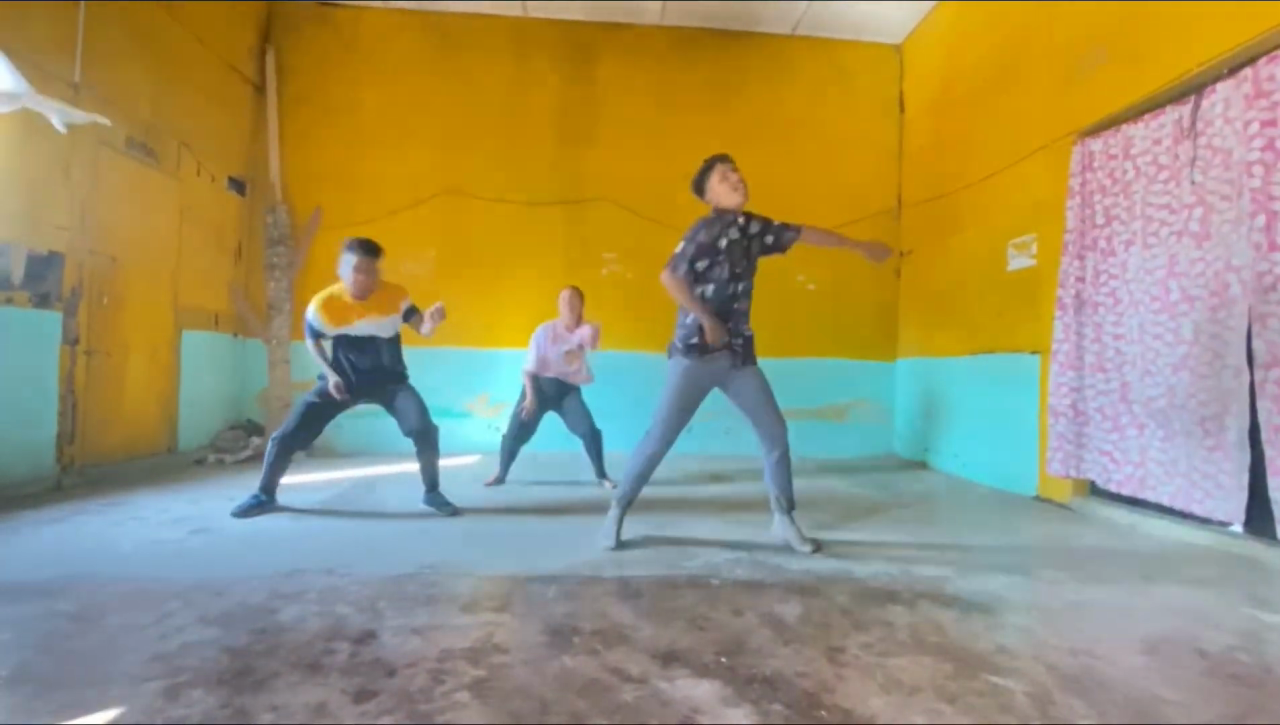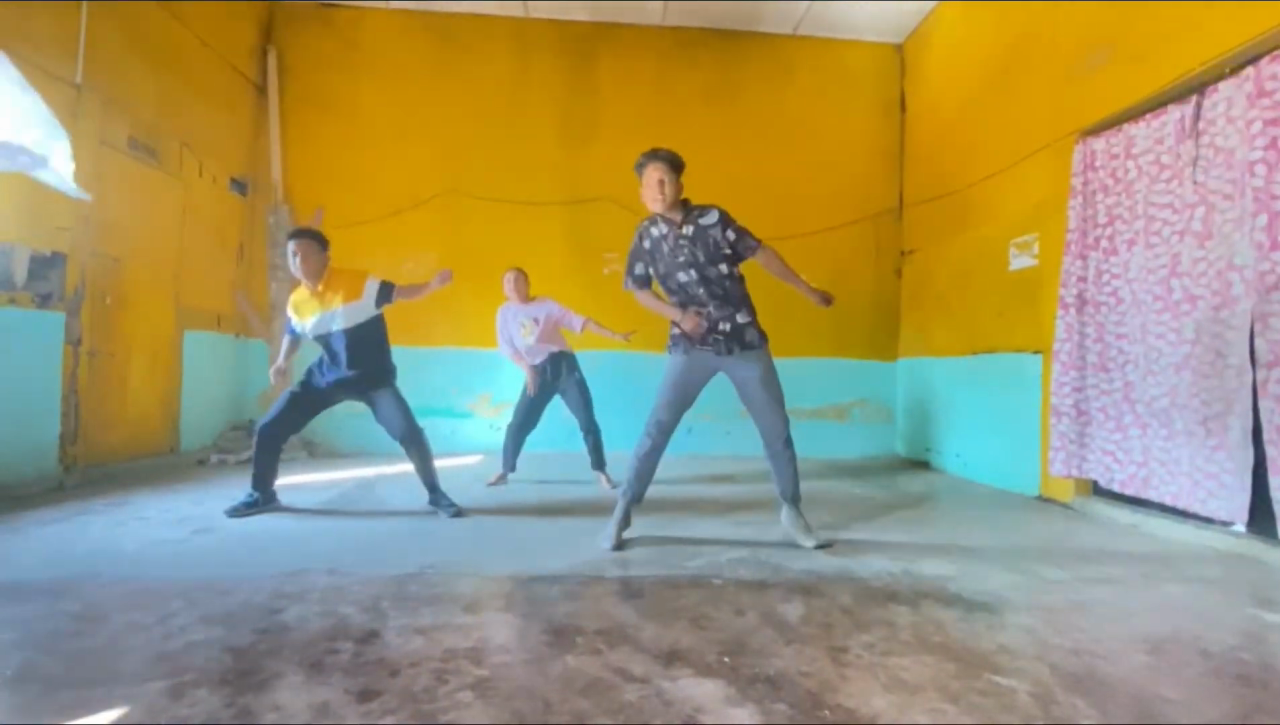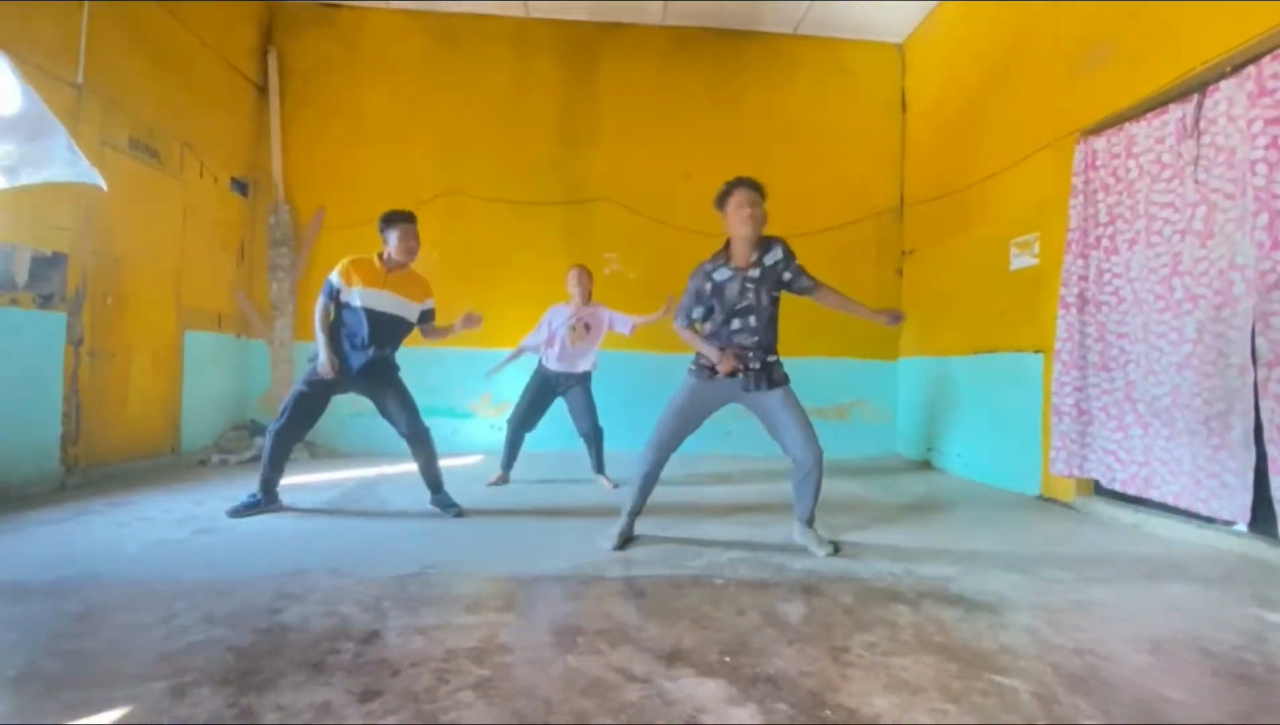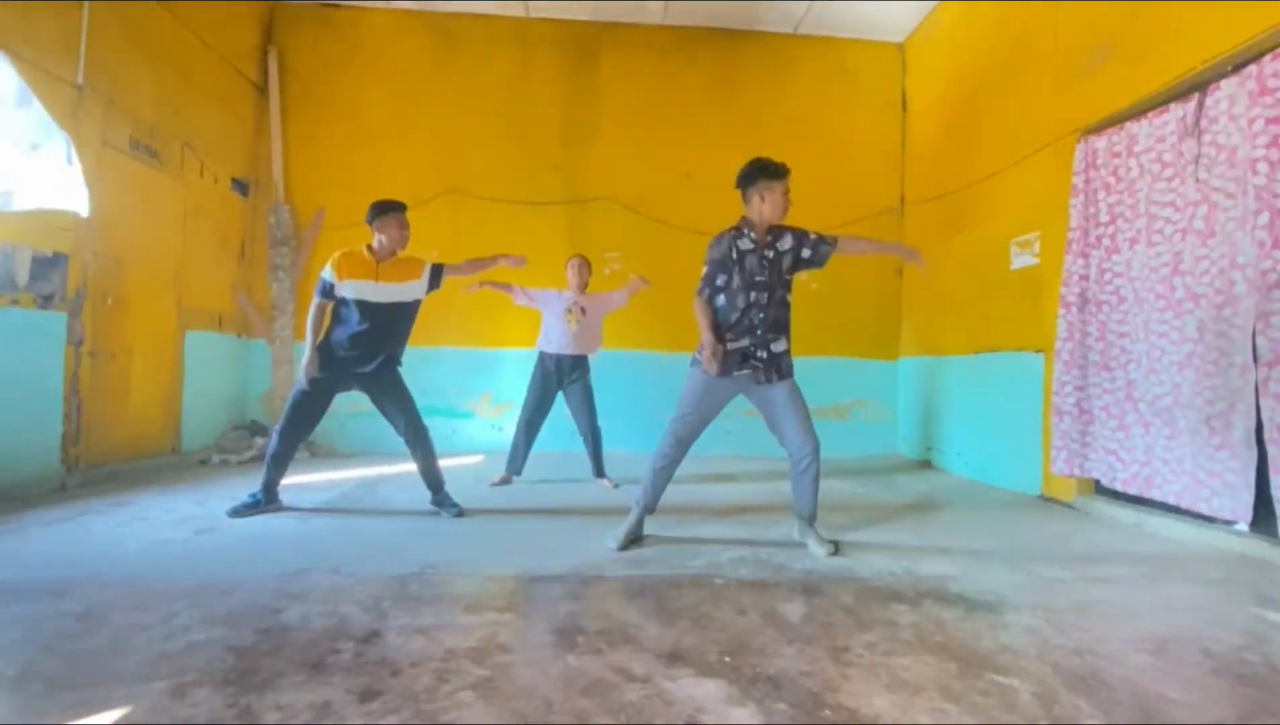
dt=0.4s
person 1, frame 1
left shoulder: (752, 226)
right shoulder: (706, 228)
left elbow: (801, 234)
right elbow: (670, 275)
left wrist: (860, 246)
right wrist: (705, 319)
left hip: (737, 351)
right hip: (695, 351)
left knee: (774, 433)
right knee: (661, 435)
left ankle: (783, 519)
right ankle: (618, 511)
person 1, frame 2
left shoulder: (713, 218)
right shoulder: (647, 236)
left elbow: (757, 251)
right elbow: (638, 288)
left wrist: (807, 290)
right wrist: (677, 315)
left hip: (744, 339)
right hip: (692, 345)
left knee: (776, 427)
right knee: (658, 426)
left ankle: (791, 511)
right ankle: (623, 510)
person 1, frame 3
left shoulder: (777, 253)
right shoulder: (710, 274)
left elbow: (814, 289)
right elbow: (681, 322)
left wrist: (872, 313)
right wrist: (713, 355)
left hip: (764, 374)
right hip: (713, 372)
left knee: (809, 453)
right knee: (659, 442)
left ankle: (804, 526)
right ankle: (627, 518)
person 1, frame 4
left shoulder: (789, 242)
right shoulder: (727, 244)
left elbow: (840, 245)
right elbow: (702, 299)
left wrist: (897, 249)
right wrist: (709, 344)
left hip: (770, 366)
right hip: (719, 364)
left knee: (806, 447)
right knee: (674, 441)
left ankle: (805, 525)
right ankle: (636, 519)
person 2, frame 1
left shoulder: (395, 296)
right shoulder: (323, 304)
left elbow: (422, 329)
right elbow: (312, 342)
left wrist: (432, 319)
right wrist: (330, 373)
left hip: (387, 379)
right hip: (342, 380)
left knee: (424, 428)
right knee: (286, 435)
left ankle: (432, 492)
right ankle: (264, 495)
person 2, frame 2
left shoulder: (357, 282)
right shoulder: (296, 303)
left elbow: (399, 294)
right elbow: (292, 335)
left wrist: (431, 285)
right wrist: (282, 362)
left hip: (373, 380)
right hip: (326, 379)
left knee: (408, 432)
right knee: (268, 428)
left ankle: (435, 492)
right ankle: (263, 493)
person 2, frame 3
left shoulder: (420, 288)
right shoulder: (351, 268)
left elbow: (428, 331)
right elbow: (321, 308)
left wrist: (458, 327)
right wrist: (324, 350)
left hip: (378, 370)
right hip: (334, 365)
left knee: (415, 429)
right knee: (282, 429)
left ankle: (438, 493)
right ankle: (266, 494)
person 2, frame 4
left shoulder: (417, 269)
right shoulder: (342, 262)
left elbow: (460, 269)
right elbow: (318, 305)
left wrist: (499, 261)
right wrist: (310, 349)
left hip: (380, 369)
right hip: (332, 362)
left knee: (414, 429)
right knee: (289, 428)
left ankle: (438, 493)
right ankle: (267, 493)
person 3, frame 1
left shoulder: (587, 329)
right shoulder: (544, 332)
left elbow: (592, 344)
right elbow: (528, 367)
left wrist: (589, 333)
right wrist: (530, 395)
left hip: (567, 390)
right hip: (539, 387)
left knee: (590, 431)
right knee: (514, 434)
left ankle: (601, 475)
right ankle: (501, 473)
person 3, frame 2
left shoulder: (546, 305)
right shoulder: (504, 313)
left elbow: (581, 322)
right elbow: (507, 347)
left wrist: (615, 336)
right wrist: (527, 370)
left hip: (563, 366)
right hip: (536, 373)
left knee: (587, 421)
right knee: (518, 425)
left ankle: (600, 471)
right ankle: (504, 471)
person 3, frame 3
left shoulder: (602, 314)
right shoulder: (556, 312)
left elbow: (632, 324)
right elbow: (532, 341)
left wrist: (660, 314)
right wrist: (505, 361)
left hip: (578, 377)
right hip: (547, 374)
left knee: (590, 428)
right knee: (517, 421)
left ankle: (600, 472)
right ankle: (504, 471)
person 3, frame 4
left shoulder: (598, 301)
right shoulder: (550, 296)
left elbow: (628, 293)
right elbow: (514, 290)
left wrist: (638, 282)
right wrist: (484, 283)
left hip: (577, 365)
right hip: (548, 363)
left knee: (588, 424)
right knee: (528, 420)
left ankle: (600, 473)
right ankle: (510, 472)
